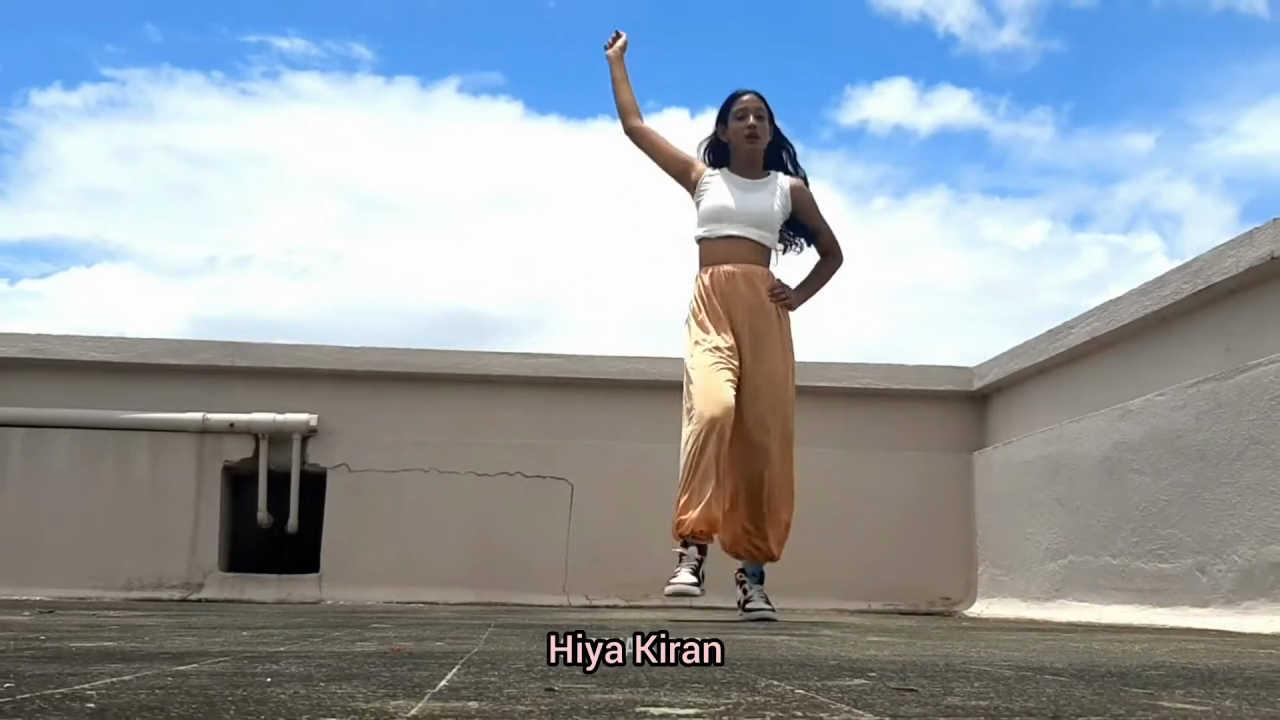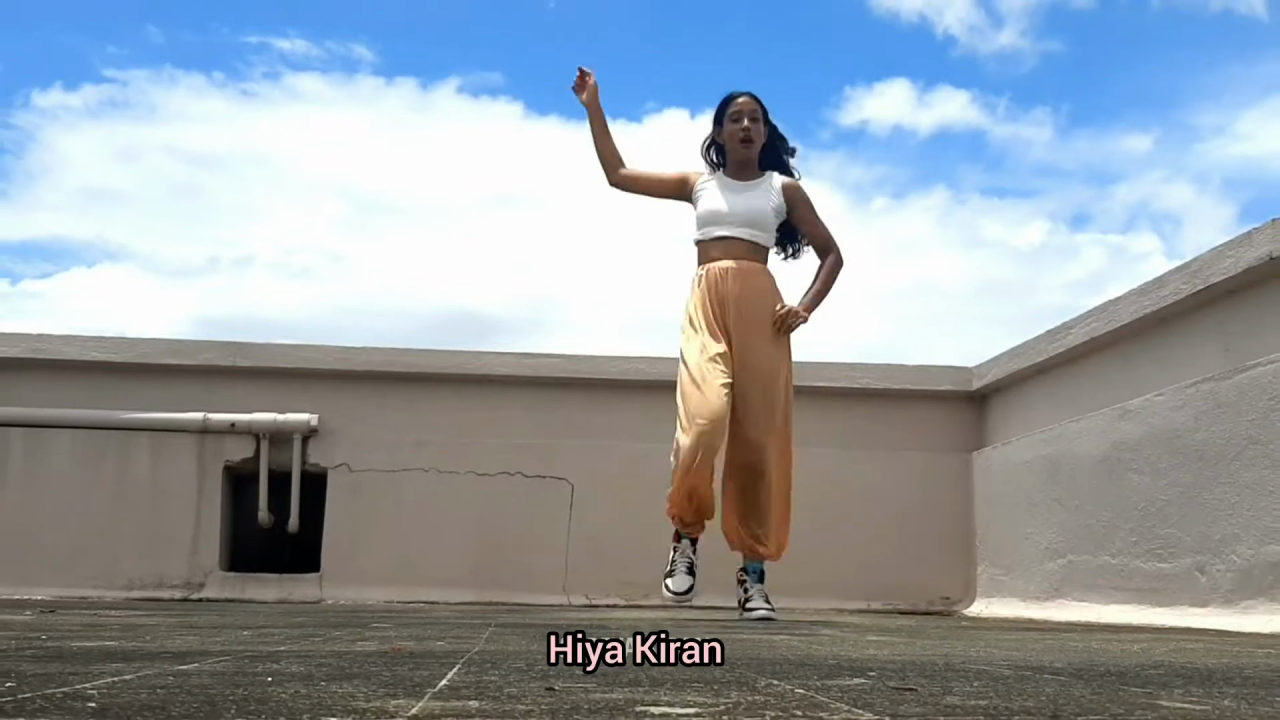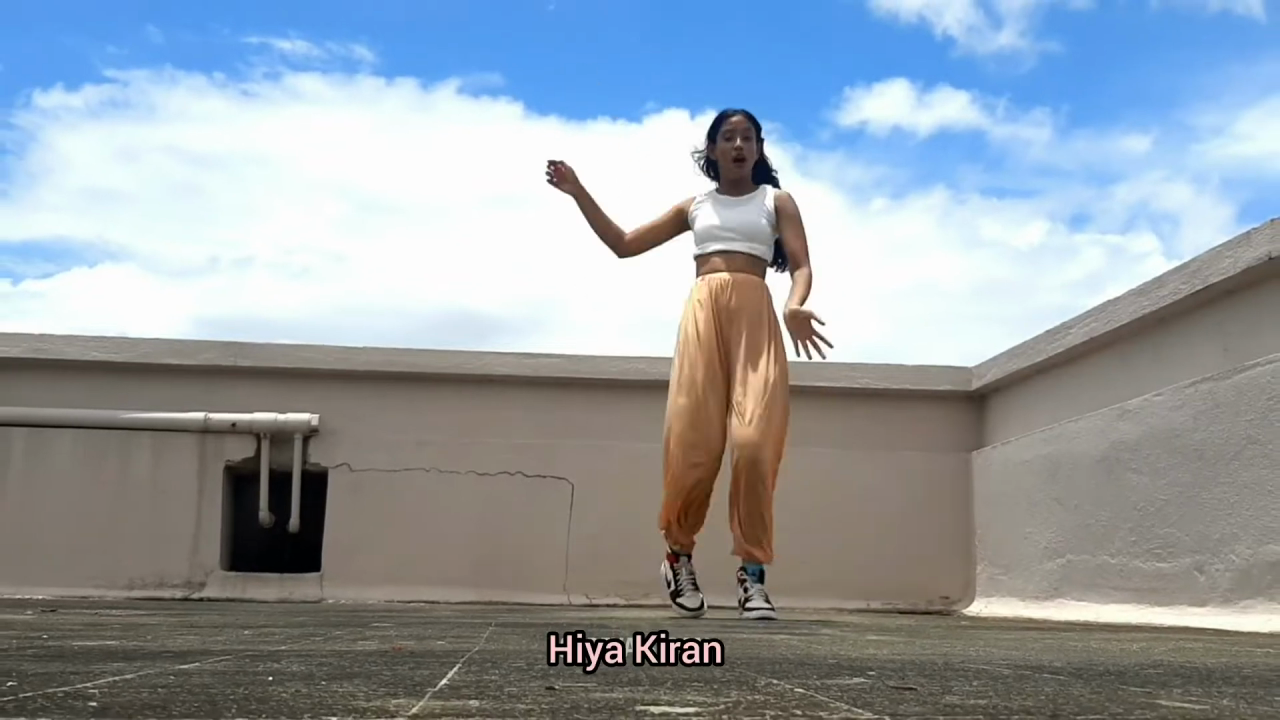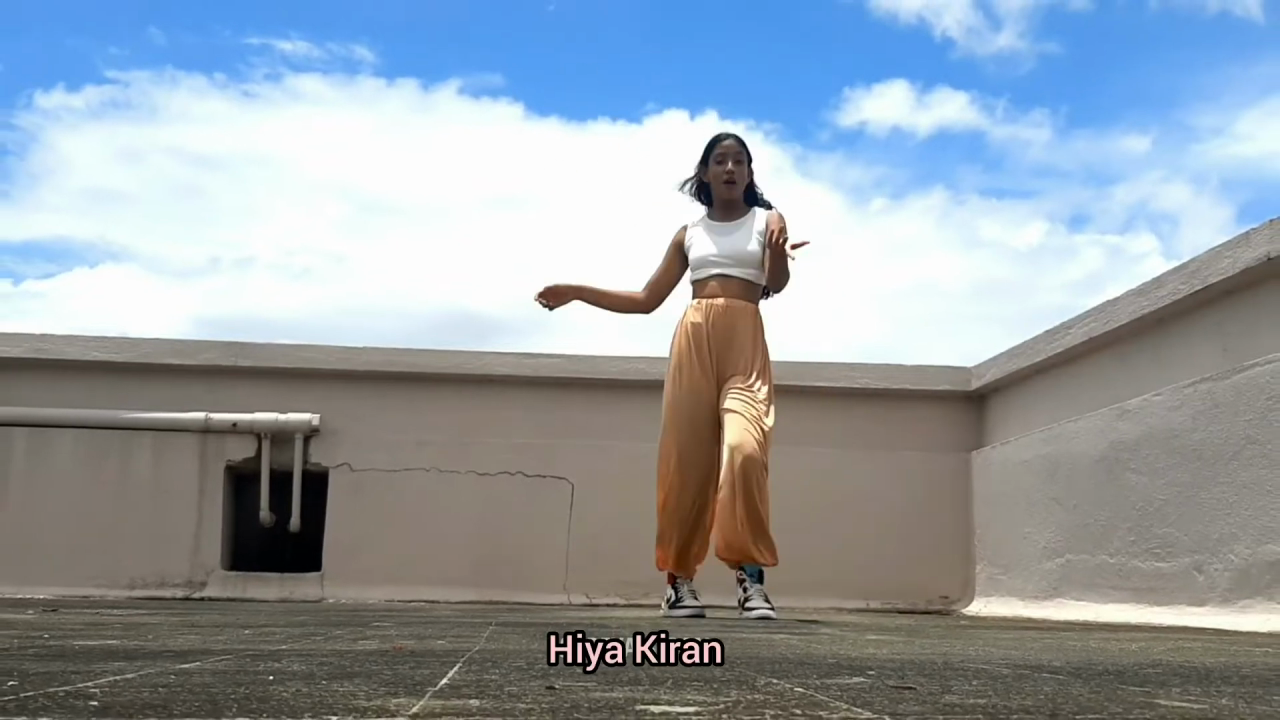
dt=0.1s
person 1, frame 1
left shoulder: (791, 187)
right shoulder: (700, 175)
left elbow: (832, 251)
right elbow: (635, 128)
left wrist: (804, 290)
right wrist: (618, 61)
left hip: (766, 308)
right hip: (710, 305)
left knee: (765, 434)
right knee: (711, 412)
left ankle: (753, 570)
right ankle: (693, 545)
person 1, frame 2
left shoulder: (785, 188)
right shoulder: (697, 183)
left elbow: (832, 253)
right elbow: (617, 173)
left wrist: (807, 307)
right wrist: (592, 103)
left hip: (761, 310)
right hip: (704, 305)
left knee: (761, 436)
right knee: (703, 419)
left ankle: (753, 573)
right ankle: (685, 536)
person 1, frame 3
left shoulder: (778, 200)
right shoulder: (695, 207)
left elbow: (801, 266)
right elbow: (624, 245)
left wrist: (798, 306)
right wrist: (578, 192)
left hip: (759, 319)
right hip: (703, 318)
left knee: (753, 444)
right knee: (691, 444)
left ankle: (753, 575)
right ankle: (678, 553)
person 1, frame 4
left shoulder: (767, 220)
right shoulder: (688, 234)
left elbow: (776, 283)
right elbow: (645, 300)
left wrist: (777, 258)
right wrist: (579, 292)
left hip: (745, 340)
right hip: (694, 338)
left knee: (744, 452)
right knee: (684, 465)
left ankle: (752, 579)
right ankle: (677, 577)
